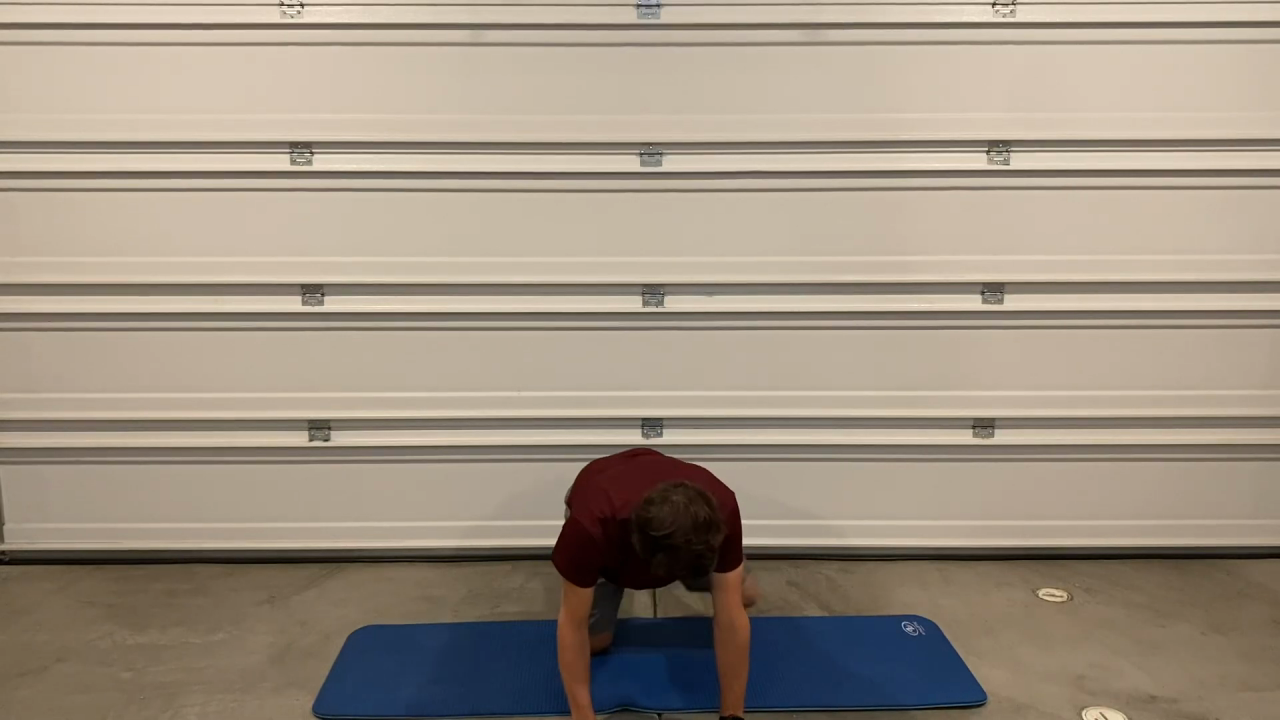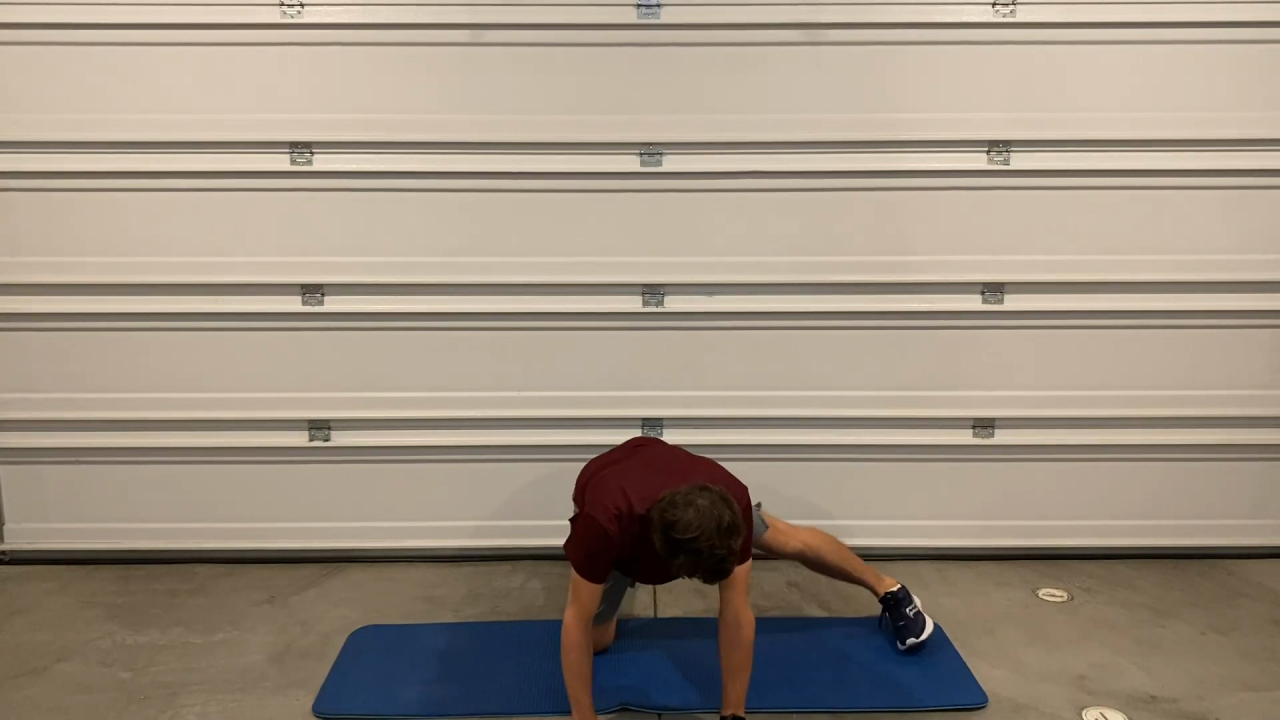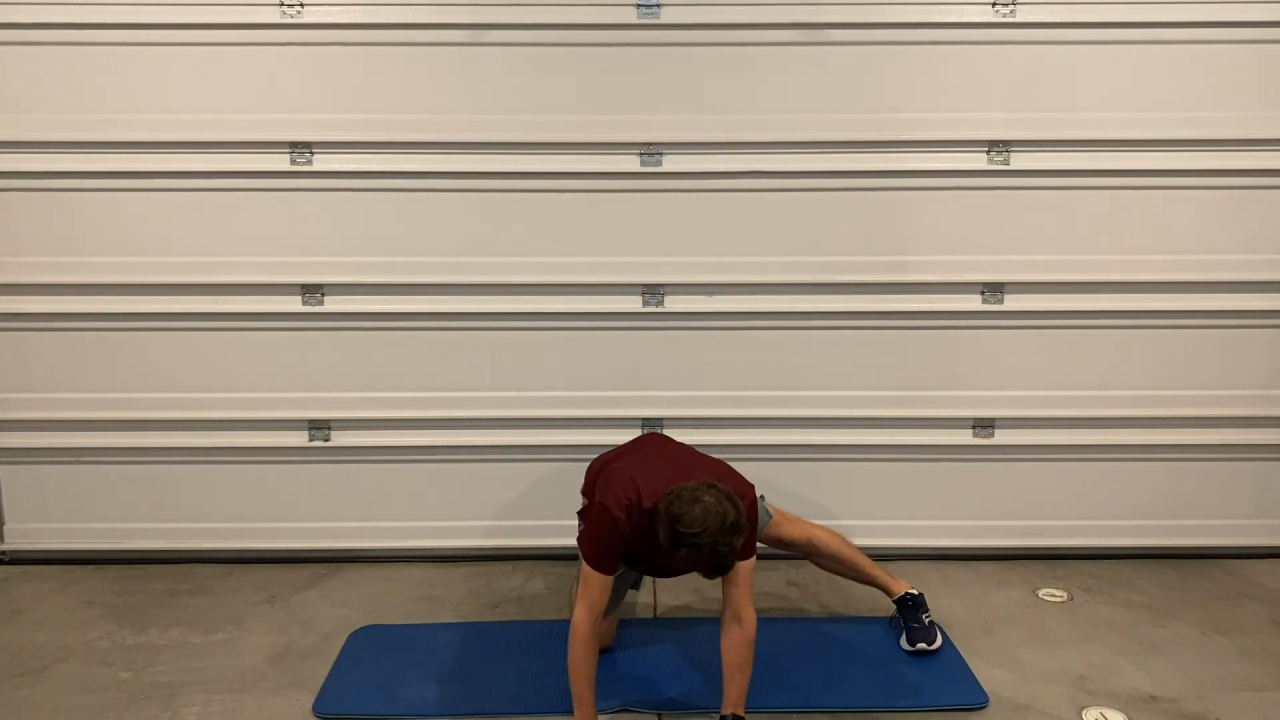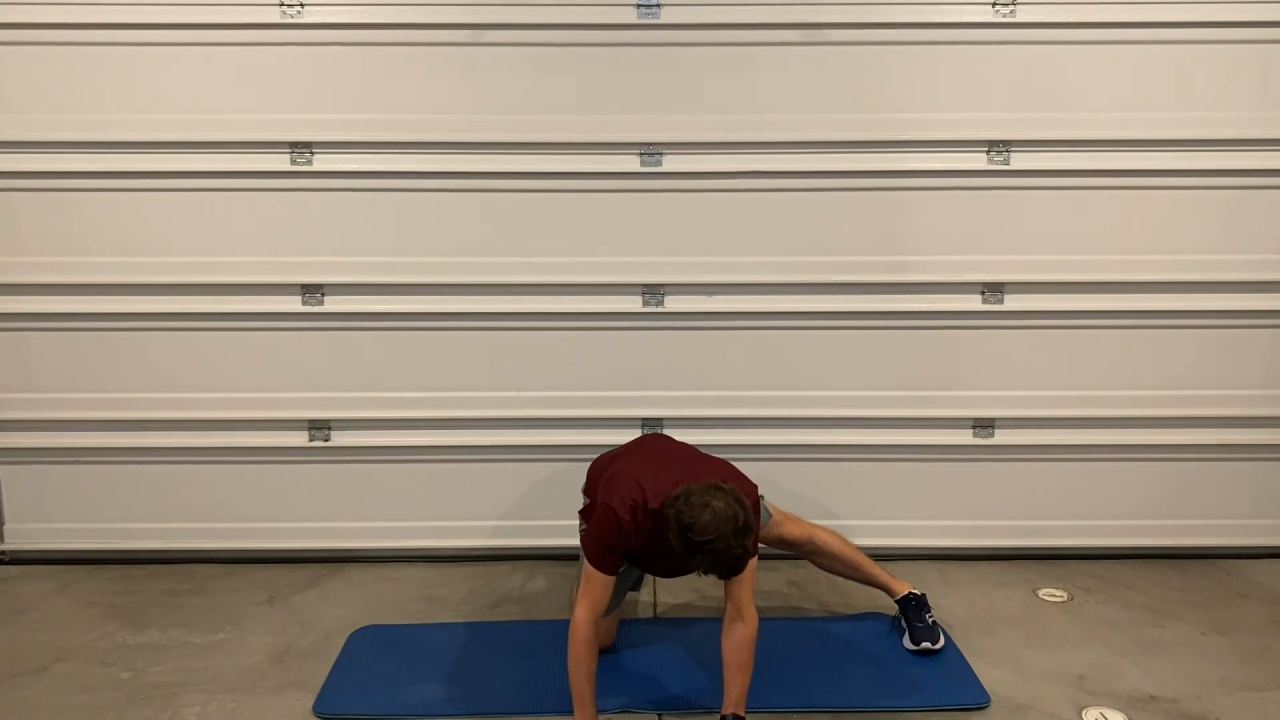
dt=0.7s
person 1, frame 1
left shoulder: (719, 509)
right shoulder: (592, 526)
left elbow: (730, 620)
right elbow: (572, 626)
left knee: (743, 597)
right knee: (596, 640)
person 1, frame 2
left shoulder: (729, 503)
right shoulder: (605, 523)
left elbow: (737, 617)
right elbow: (577, 623)
left hip: (670, 473)
right hip: (616, 517)
left knee: (787, 541)
right knee: (597, 637)
left ankle: (888, 590)
person 1, frame 3
left shoulder: (736, 502)
right shoulder: (616, 514)
left elbow: (738, 615)
right elbow: (585, 621)
left hip: (690, 480)
right hip: (623, 503)
left knee: (792, 533)
right knee: (598, 635)
left ankle: (902, 593)
person 1, frame 4
left shoulder: (738, 501)
right shoulder: (619, 515)
left elbow: (741, 614)
right elbow: (585, 621)
left hip: (682, 475)
right hip: (616, 497)
left knee: (792, 534)
right knee: (600, 635)
left ankle: (904, 593)
right ankle: (611, 574)
